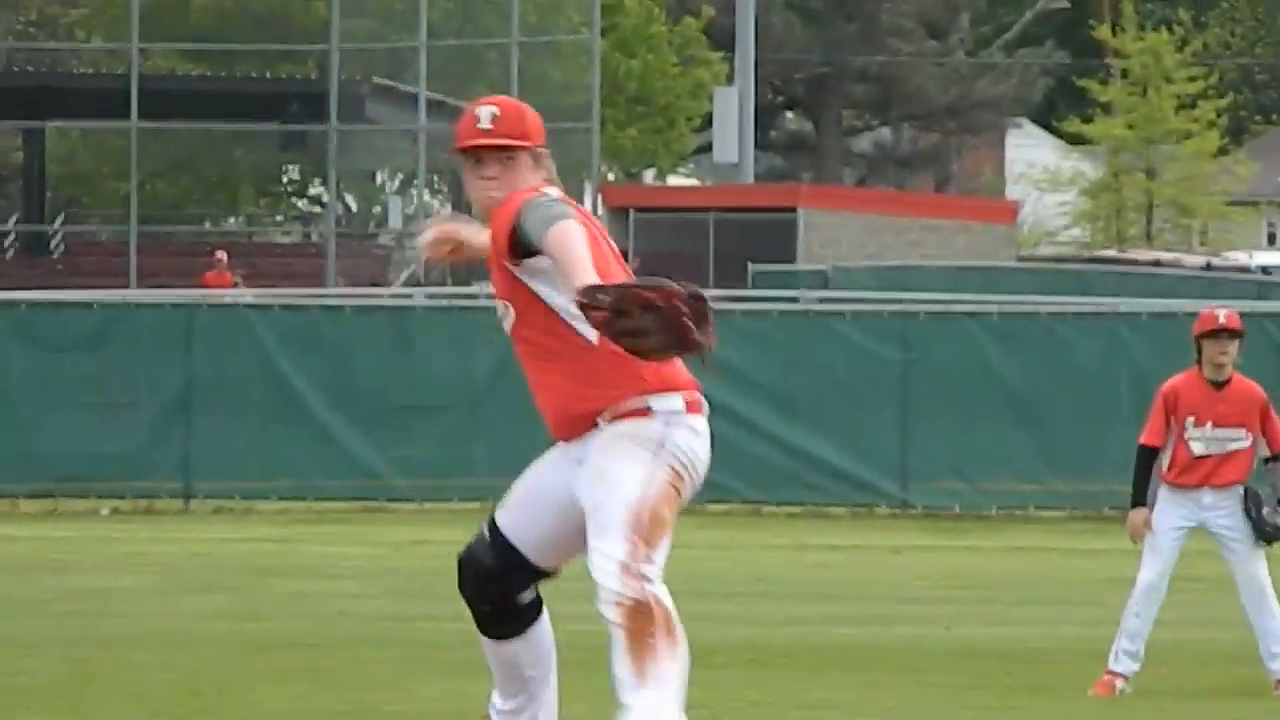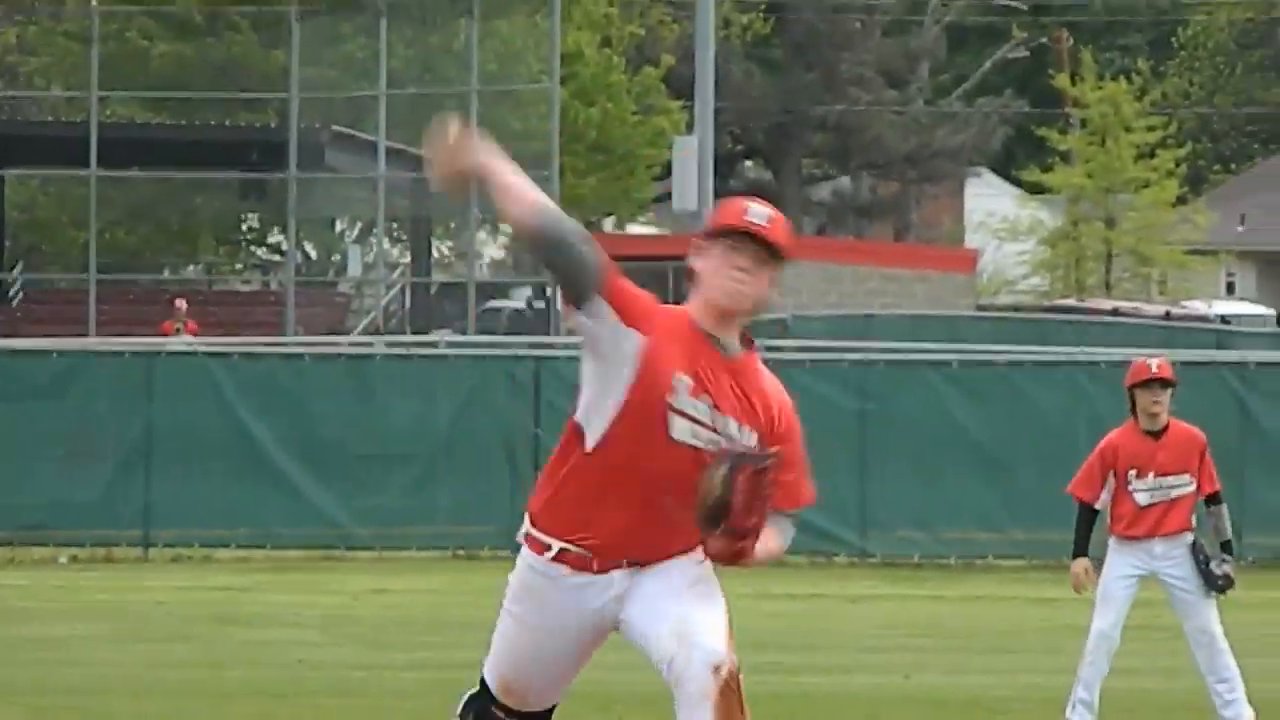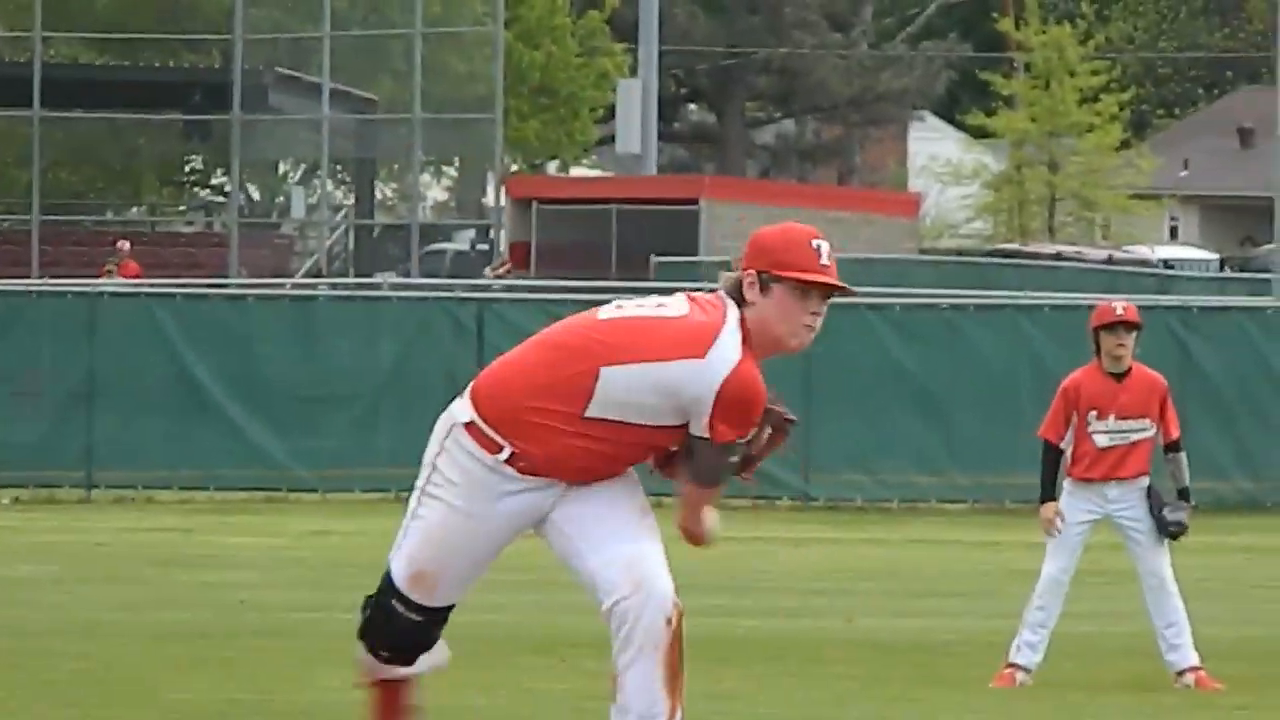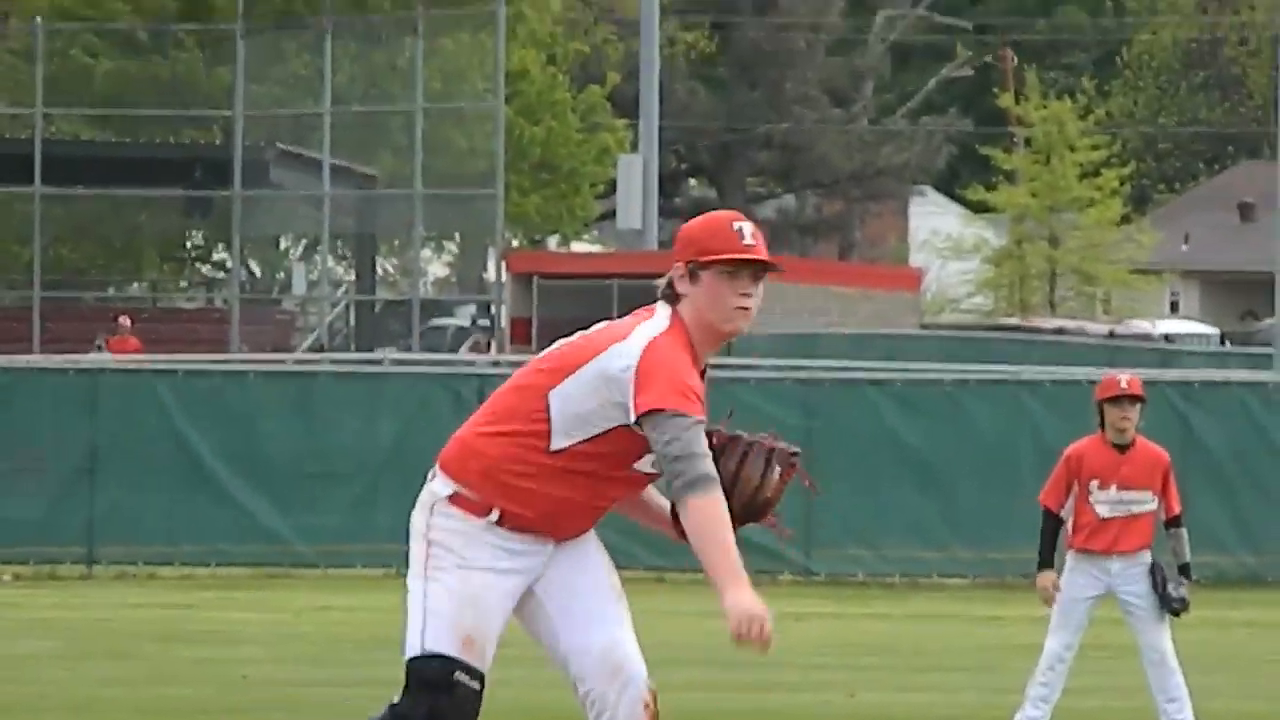
dt=0.3s
person 1, frame 1
left shoulder: (526, 208)
right shoulder: (514, 245)
left elbow: (550, 226)
left wrist: (585, 286)
right wrist: (474, 241)
left hip: (648, 426)
right hip: (589, 441)
left knee: (625, 578)
right knee: (487, 571)
person 1, frame 2
left shoulder: (770, 402)
right shoulder: (633, 317)
left elbow: (777, 520)
right elbow: (554, 239)
left wrist: (753, 546)
left hip: (669, 572)
right hip: (563, 564)
person 1, frame 3
left shoulder: (702, 319)
right shoulder: (737, 380)
right elbow: (705, 474)
right wrist: (691, 517)
right hip: (490, 455)
left knee: (649, 604)
right knee: (405, 625)
right ankle: (389, 667)
person 1, frame 4
left shoulder: (672, 355)
right shoulder: (661, 353)
right elbow: (689, 476)
left wrist: (679, 524)
right wrist: (734, 587)
left hip: (561, 538)
right hip: (474, 523)
person 2, frame 1
right shoulder: (1174, 390)
right elbow: (1149, 448)
right wrist: (1138, 504)
left hip: (1229, 501)
right hip: (1176, 499)
right knee: (1149, 584)
right ankle: (1118, 670)
person 2, frame 2
left shoulder: (1193, 439)
right shoulder: (1114, 444)
left elbow: (1212, 496)
right elbow: (1088, 498)
left wrist: (1225, 550)
right wrist: (1080, 556)
left hip: (1179, 549)
right hip: (1126, 551)
left knee: (1208, 632)
right knee: (1102, 632)
person 2, frame 3
left shoulder: (1154, 384)
right shoulder: (1075, 385)
left elbow: (1172, 443)
right elbow: (1053, 442)
left wrist: (1183, 496)
right wrist: (1047, 498)
left hip: (1134, 492)
right hip: (1081, 492)
left knee: (1160, 578)
right knee: (1053, 577)
left ankle: (1187, 666)
right ankle: (1019, 663)
person 2, frame 4
left shoulder: (1158, 459)
right shoulder: (1077, 455)
left elbow: (1173, 518)
right elbow: (1053, 512)
left wrist: (1184, 572)
right wrist: (1045, 567)
left hip: (1136, 567)
right hip: (1083, 566)
left knee: (1161, 653)
right knee: (1057, 651)
